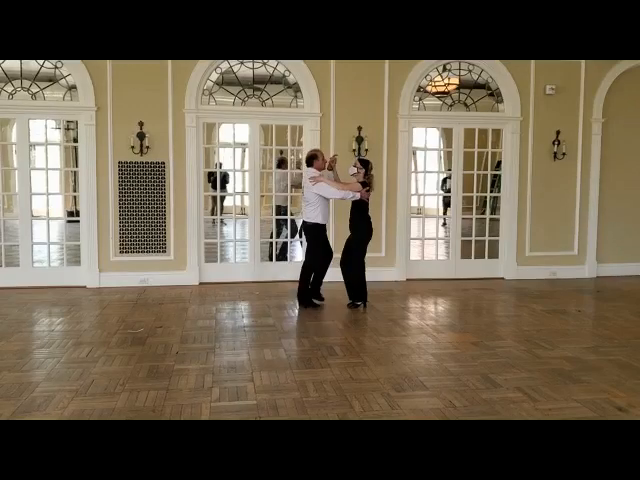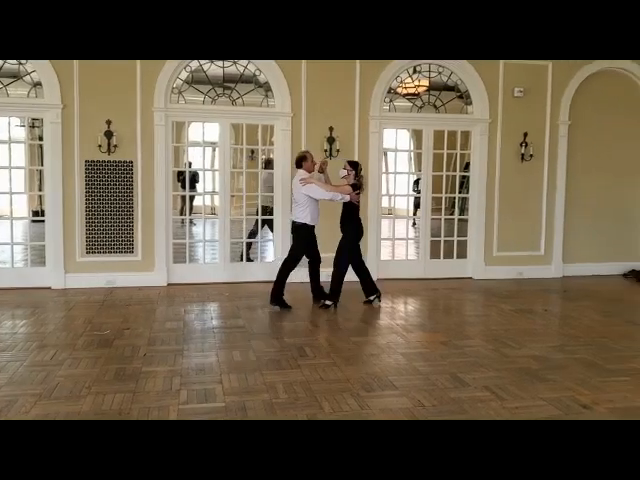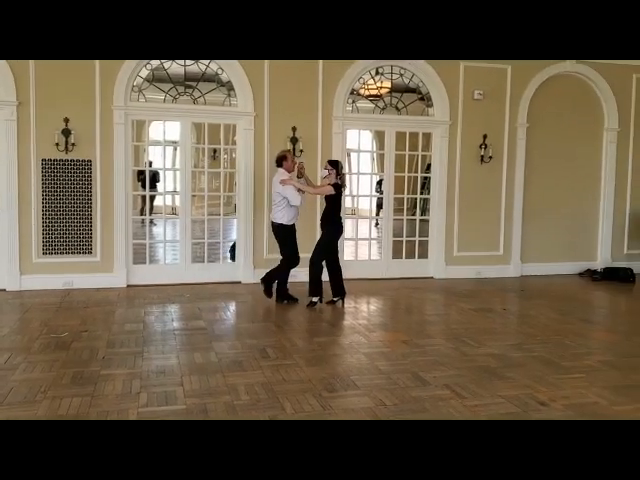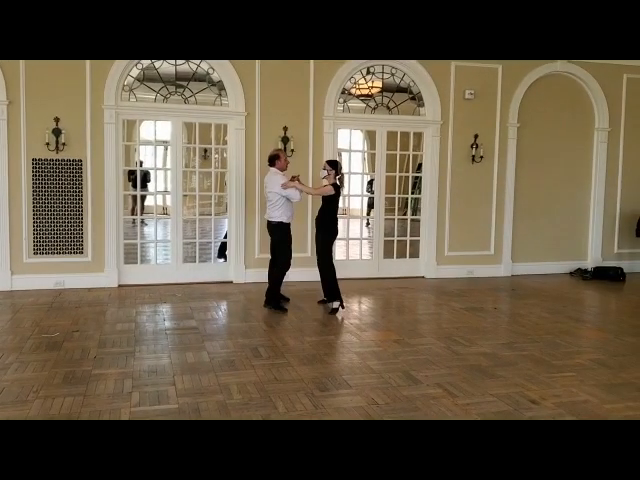
dt=0.5s
person 1, frame 1
left shoulder: (314, 177)
right shoulder: (314, 179)
left elbow: (331, 188)
right elbow: (336, 193)
left wrist: (331, 170)
right wrist: (359, 195)
left hip: (316, 225)
right hip: (314, 226)
left knee: (327, 255)
right knee: (312, 260)
left ankle: (314, 289)
right ankle: (304, 297)
person 1, frame 2
left shoulder: (303, 179)
right shoulder: (303, 180)
left elbow: (319, 190)
right elbow: (326, 194)
left wrist: (322, 173)
right wrist: (348, 197)
left hip: (306, 226)
right hip: (302, 227)
left knee: (315, 259)
right knee: (292, 260)
left ankle: (317, 292)
right ankle: (276, 296)
person 1, frame 3
left shoulder: (282, 178)
right shoulder: (283, 179)
left elbow: (290, 196)
right elbow: (296, 201)
right wrist: (298, 191)
left hip: (284, 225)
right hip: (283, 226)
left knee: (288, 258)
right knee: (293, 260)
left ankle: (282, 292)
right ankle: (269, 279)
person 1, frame 4
left shoulder: (271, 177)
right shoulder: (278, 178)
right elbow: (296, 196)
left hip: (274, 223)
right hip: (280, 225)
left knee: (277, 259)
right knee: (284, 262)
left ankle: (273, 294)
right ankle: (271, 298)
person 2, frame 1
left shoulder: (363, 185)
right shoulder: (357, 185)
left elbow: (342, 188)
right elbow: (340, 185)
left wrist: (322, 179)
left hip: (363, 230)
right hip: (357, 230)
left knee: (355, 263)
right knee: (346, 262)
left ankle: (360, 299)
right ankle: (356, 296)
person 2, frame 2
left shoulder: (353, 187)
right shoulder: (349, 187)
left elbow: (332, 190)
right elbow: (331, 188)
left wrist: (313, 181)
left hip: (352, 230)
right hip: (351, 230)
left knee: (340, 263)
right knee: (356, 263)
left ankle: (332, 299)
right ankle: (373, 293)
person 2, frame 3
left shoulder: (335, 187)
right shoulder: (330, 186)
left elbow: (313, 191)
right elbow: (314, 187)
left wrist: (293, 182)
left hip: (332, 229)
right hip: (331, 228)
left knee: (315, 260)
right knee: (332, 261)
left ankle: (316, 295)
right ankle: (338, 295)
person 2, frame 4
left shoulder: (334, 187)
right shoulder: (327, 187)
left elbow: (314, 192)
right elbow: (313, 191)
left wrist: (294, 185)
right wrist: (299, 183)
left hip: (328, 229)
right hip: (323, 228)
left knee: (325, 263)
right knee: (324, 262)
left ankle: (336, 300)
right ankle: (329, 296)
